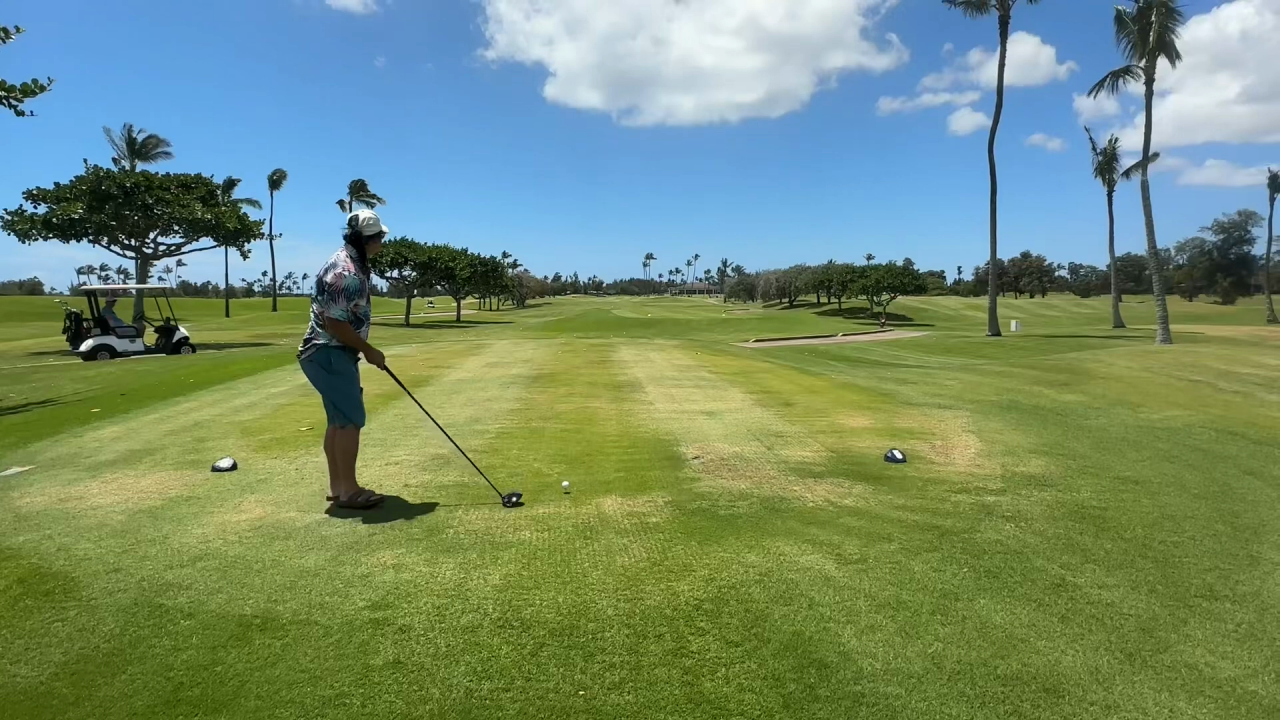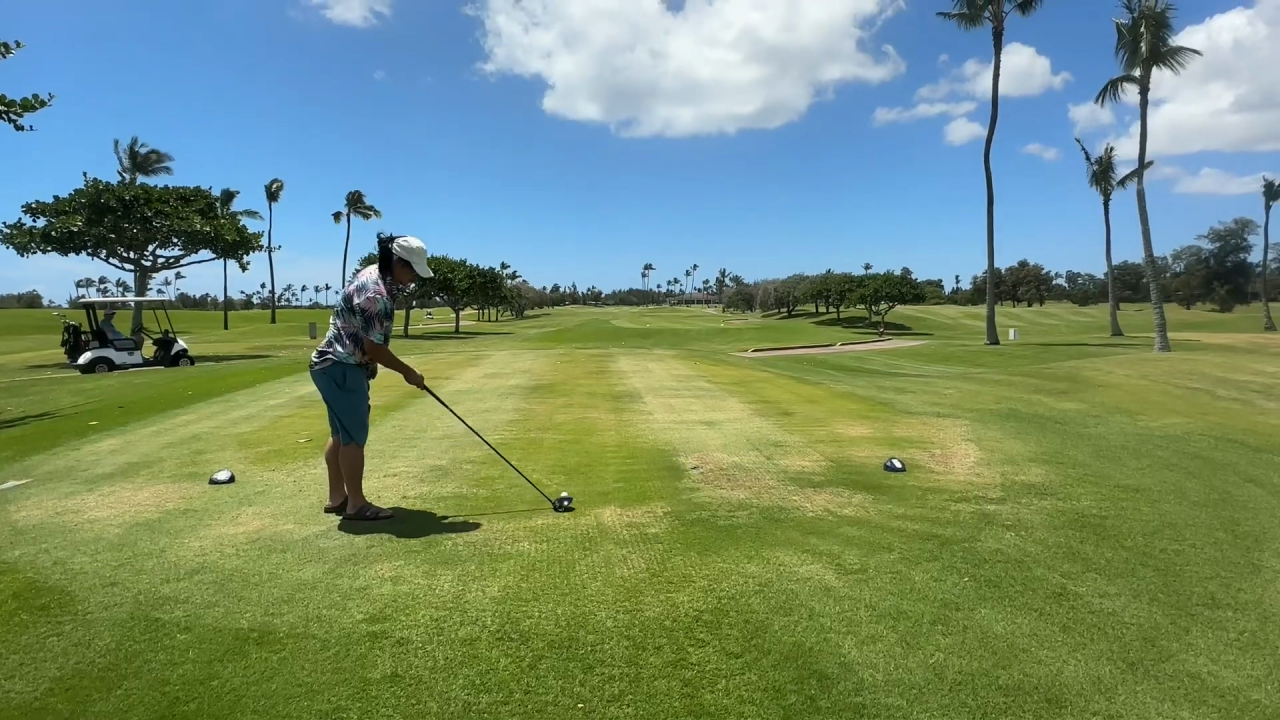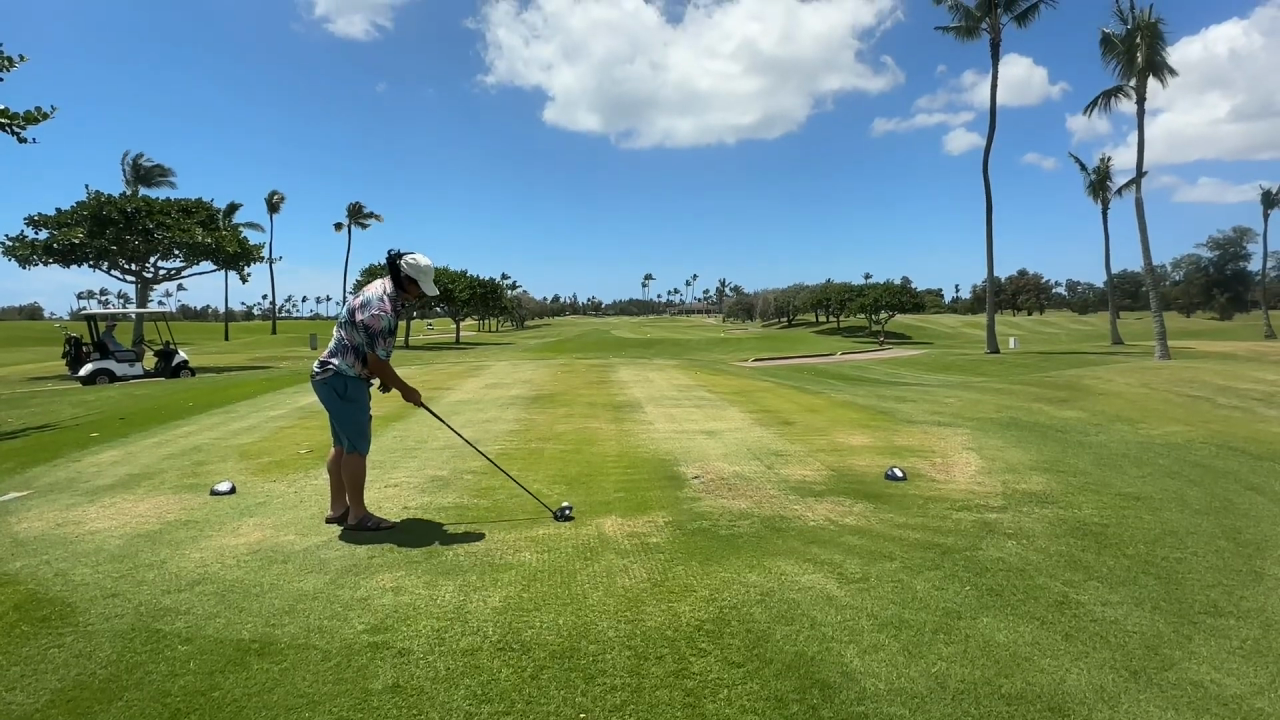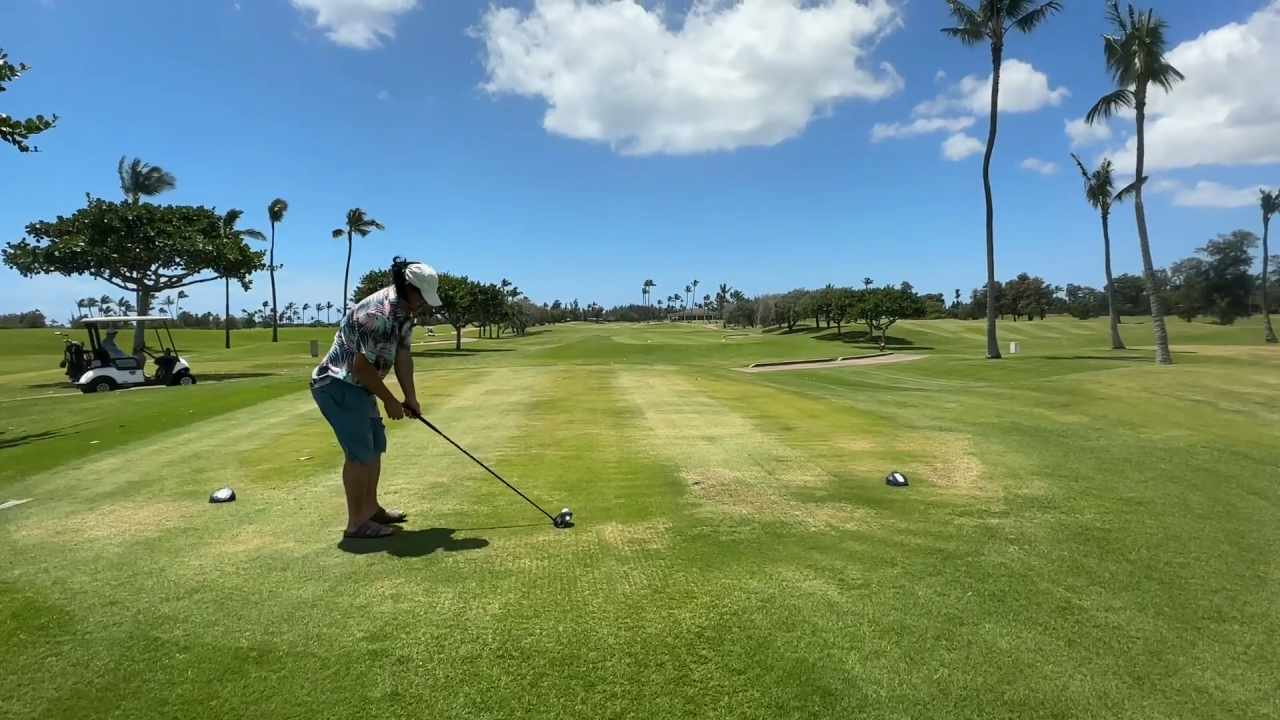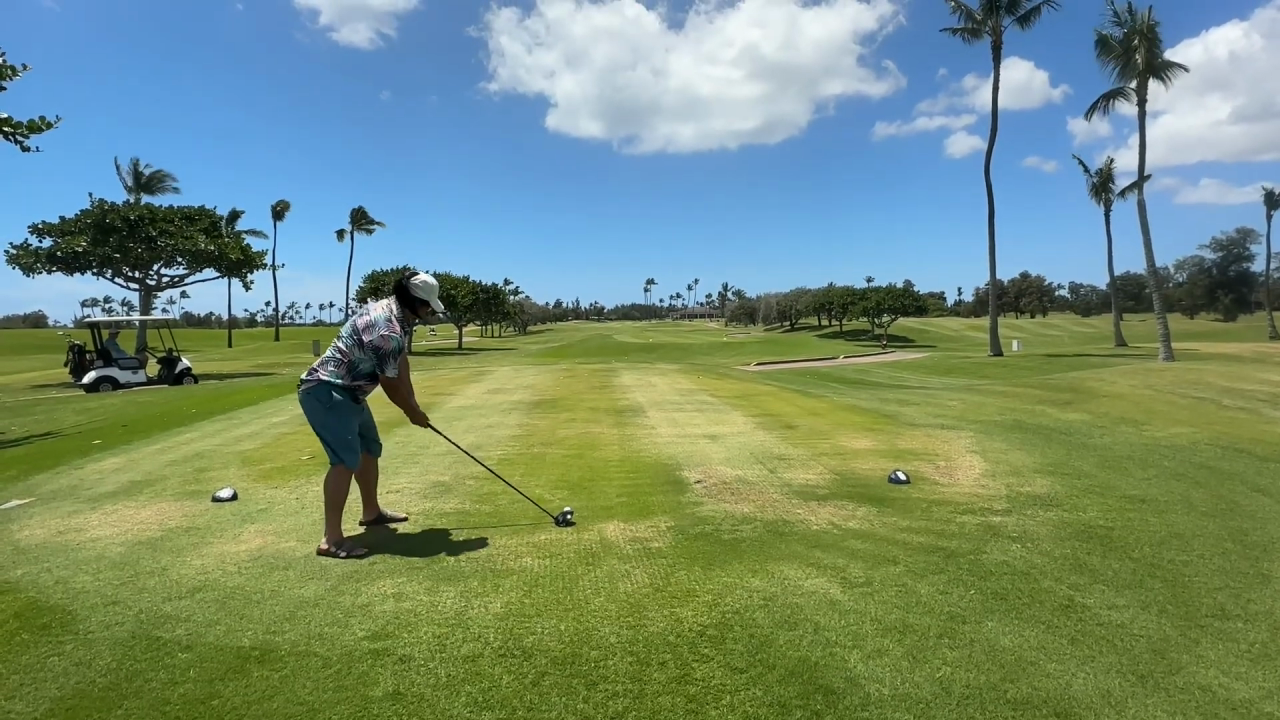
dt=1s
person 1, frame 1
left shoulder: (354, 265)
right shoulder: (344, 272)
right elbow: (335, 322)
left wrist: (361, 350)
right wrist: (369, 350)
left hip: (335, 353)
right hip: (328, 354)
left knee: (339, 419)
right knee: (351, 418)
left ankle: (340, 485)
right ankle: (347, 488)
person 1, frame 2
left shoulder: (375, 275)
right shoulder: (375, 294)
right elbow: (374, 347)
left wrist: (370, 364)
right wrist: (407, 372)
left hip: (335, 364)
right hip: (341, 368)
left knee: (340, 434)
right knee: (354, 435)
left ankle: (337, 497)
right ankle: (356, 504)
person 1, frame 3
left shoulder: (383, 289)
right shoulder: (379, 310)
right elbow: (377, 362)
left wrist: (388, 378)
right wrist: (406, 390)
left hip: (336, 375)
right hip: (342, 379)
left knee: (343, 443)
right knee: (357, 444)
left ankle: (338, 508)
right ankle: (357, 514)
person 1, frame 4
left shoulder: (405, 312)
right shoulder: (377, 314)
left elbow: (402, 356)
right elbow: (362, 366)
left wrist: (410, 398)
right wrist: (389, 401)
left hip: (355, 386)
right hip: (337, 385)
left knee: (374, 448)
right knee: (359, 452)
left ankle: (371, 509)
right ankle: (356, 522)
person 1, frame 5
left shoulder: (396, 314)
right shoulder: (387, 330)
left elbow: (401, 364)
right elbow: (390, 383)
left wrist: (413, 404)
right wrist: (413, 413)
left hip: (346, 391)
right hip: (326, 391)
left knee: (370, 448)
right knee: (346, 459)
left ankle: (371, 512)
right ankle: (331, 538)
